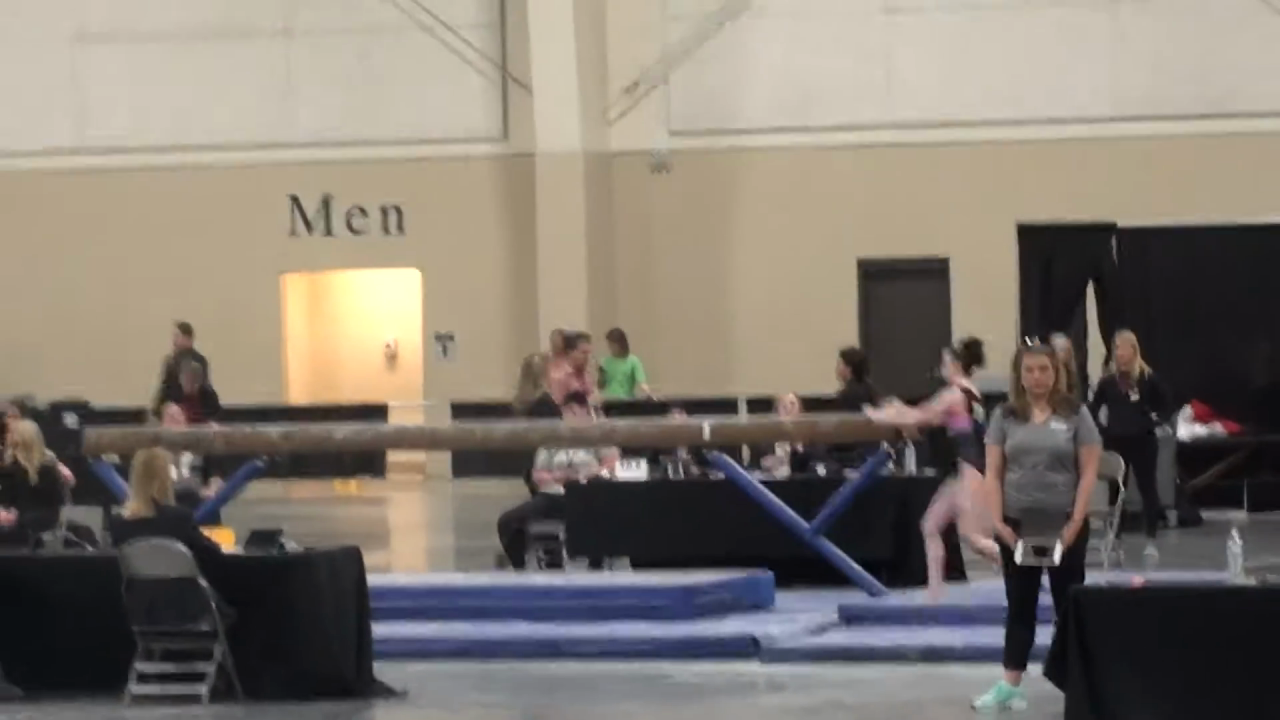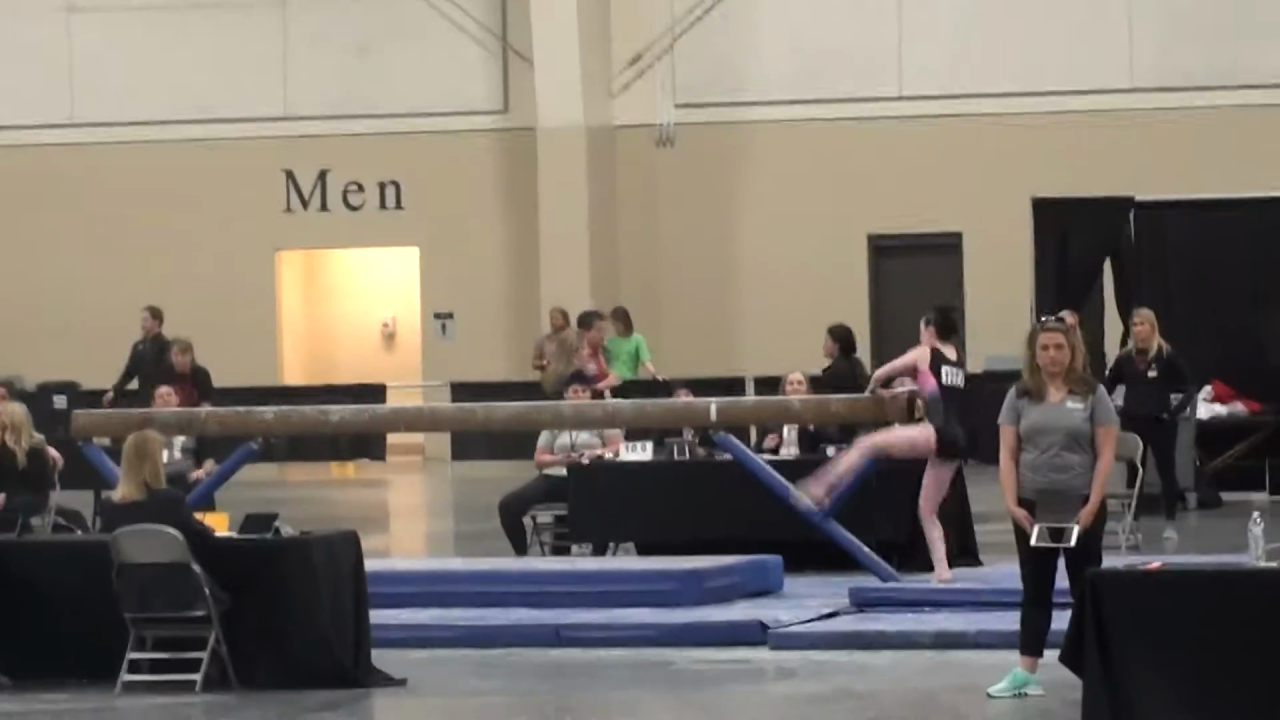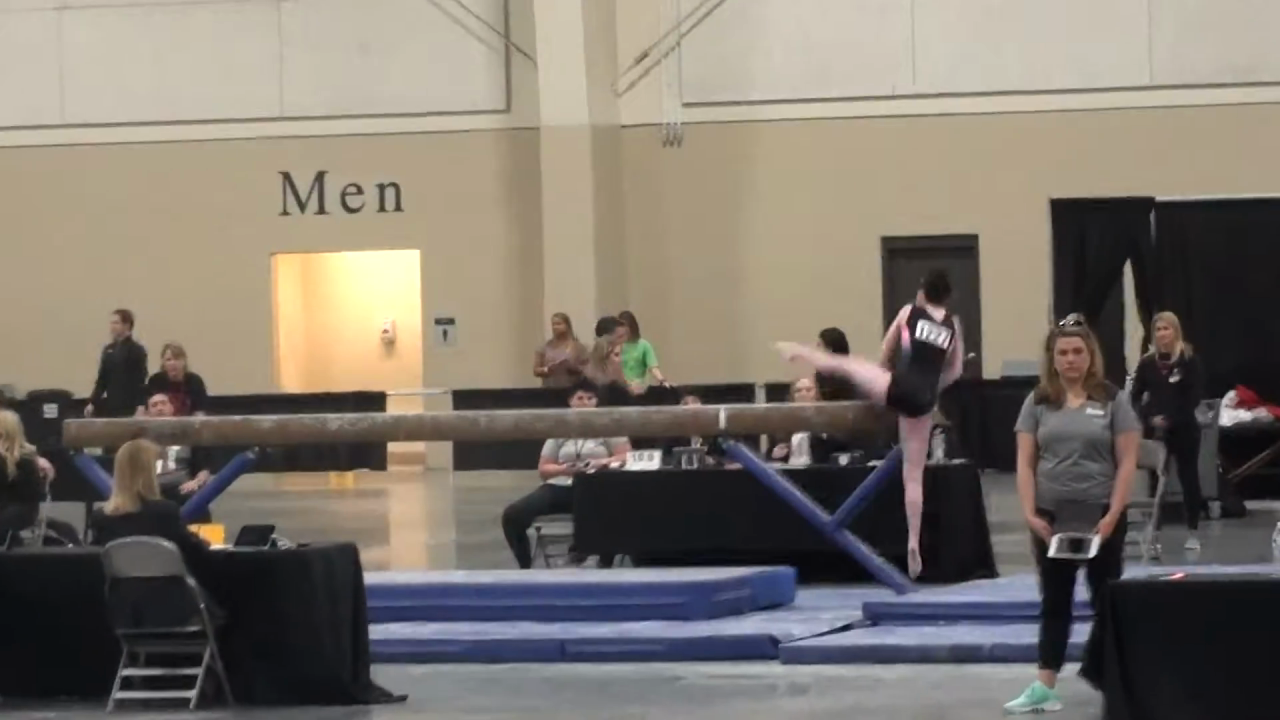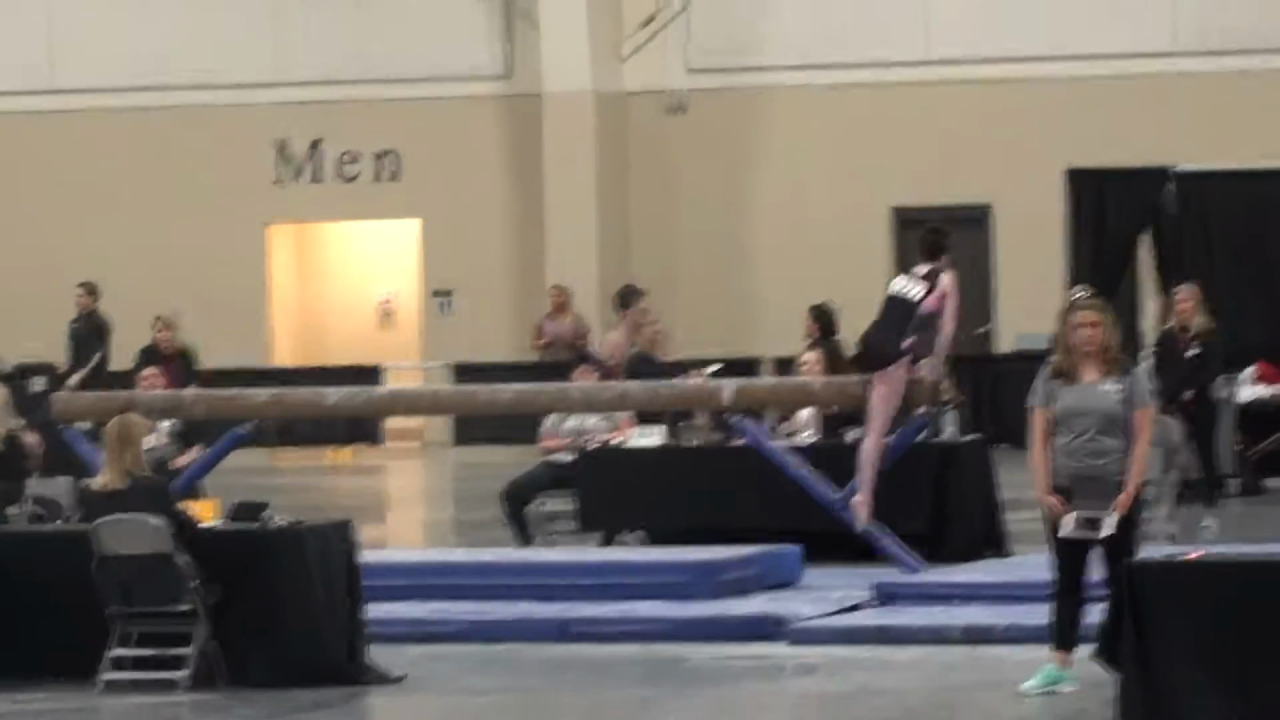
dt=0.2s
person 1, frame 1
left shoulder: (1075, 414)
right shoulder: (1005, 417)
left elbow: (1088, 472)
right elbow: (993, 473)
left wrist: (1076, 522)
right wrist: (998, 520)
left hip: (1064, 523)
right hip: (1017, 523)
left knee: (1069, 603)
right knee: (1019, 605)
right ankle: (1010, 686)
person 1, frame 2
left shoulder: (1092, 394)
right shoulder: (1019, 395)
left elbow: (1105, 453)
right elbow: (1007, 454)
left wrist: (1092, 504)
right wrist: (1012, 503)
left hip: (1080, 506)
right hip: (1033, 506)
left knee: (1085, 588)
right knee: (1035, 590)
right ankle: (1026, 673)
person 1, frame 3
left shoulder: (1112, 400)
right shoulder: (1037, 402)
left elbow: (1127, 462)
right elbow: (1025, 462)
left wrist: (1113, 515)
right wrist: (1030, 513)
left hip: (1100, 515)
right hip: (1051, 515)
left knee: (1107, 600)
right knee: (1054, 602)
right ankle: (1044, 687)
person 1, frame 4
left shoulder: (1129, 376)
right shoulder: (1052, 377)
left elbow: (1142, 438)
right elbow: (1039, 439)
left wrist: (1129, 492)
right wrist: (1044, 490)
left hip: (1115, 493)
right hip: (1066, 493)
left knee: (1121, 579)
right knee: (1068, 581)
left ankle: (1125, 660)
right ankle: (1058, 667)
person 2, frame 1
left shoulder: (954, 394)
right shoulder: (968, 393)
left elbow: (919, 419)
right elbow: (932, 417)
left wrist: (879, 416)
right wrist: (898, 409)
left hip: (974, 469)
right hip: (972, 469)
left knee: (973, 536)
right knee: (931, 525)
right ankle: (935, 589)
person 2, frame 2
left shoulder: (923, 353)
right shoulder: (960, 358)
left elbow: (882, 374)
left wrist: (873, 385)
left hip: (936, 434)
right hip: (957, 441)
left knee: (865, 444)
right knee: (927, 510)
left ankle: (818, 489)
right ankle: (943, 571)
person 2, frame 3
left shoulder: (908, 311)
right shoulder: (954, 322)
left elbow: (886, 353)
right elbow: (955, 370)
left wrist: (884, 372)
left hip: (905, 390)
right hip: (923, 400)
left knee: (841, 364)
right knee: (913, 477)
left ankle: (798, 352)
right ankle: (913, 542)
person 2, frame 4
left shoulder: (904, 275)
right shoulder: (946, 279)
right elbow: (946, 331)
right wrist: (937, 364)
left hip: (875, 344)
right hip: (894, 354)
right knee: (876, 432)
right ankle: (864, 497)
person 3, frame 1
left shoulder: (1148, 378)
right shoulder: (1108, 380)
left elbow: (1166, 408)
right elbow: (1093, 409)
left wrist: (1151, 424)
right wrist: (1103, 429)
left hip: (1142, 442)
right hip: (1114, 442)
left knee: (1148, 489)
right knee: (1115, 490)
left ankle: (1151, 540)
person 3, frame 2
left shoulder: (1167, 355)
right shoulder: (1125, 357)
left elbow: (1188, 385)
right elbow: (1107, 386)
left wrist: (1176, 410)
left hip: (1161, 422)
right hip: (1132, 422)
left knee: (1166, 470)
left ankle: (1170, 523)
person 3, frame 3
left shoulder: (1189, 359)
right shoulder: (1147, 362)
left elbow: (1195, 396)
right elbow: (1136, 396)
left wrist: (1173, 421)
right wrist: (1150, 417)
left hip: (1183, 429)
right hip: (1155, 430)
left knee: (1189, 479)
right knee: (1155, 480)
left ankle: (1192, 532)
person 3, frame 4
left shoulder: (1208, 333)
right shoulder: (1166, 335)
left elbow: (1213, 370)
right elbow: (1160, 370)
left wrist: (1193, 391)
right wrist: (1172, 395)
left hip: (1201, 403)
right hip: (1171, 403)
left knee: (1206, 454)
left ankle: (1210, 509)
